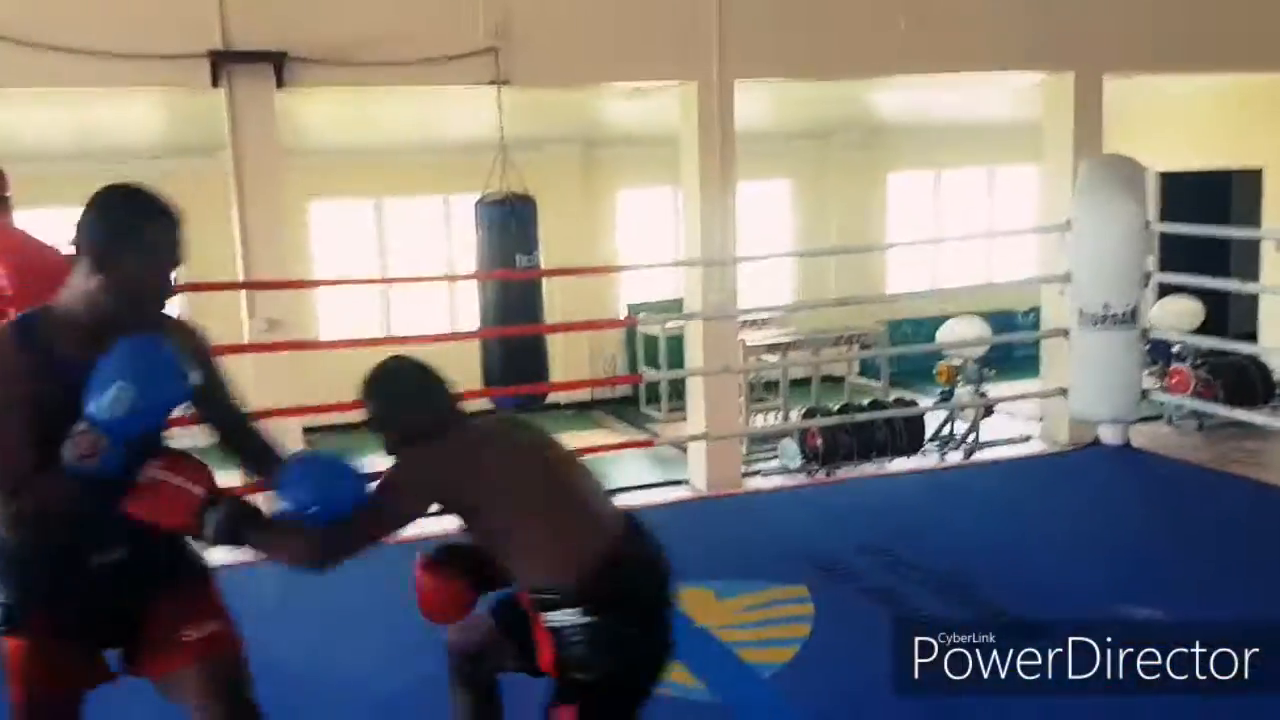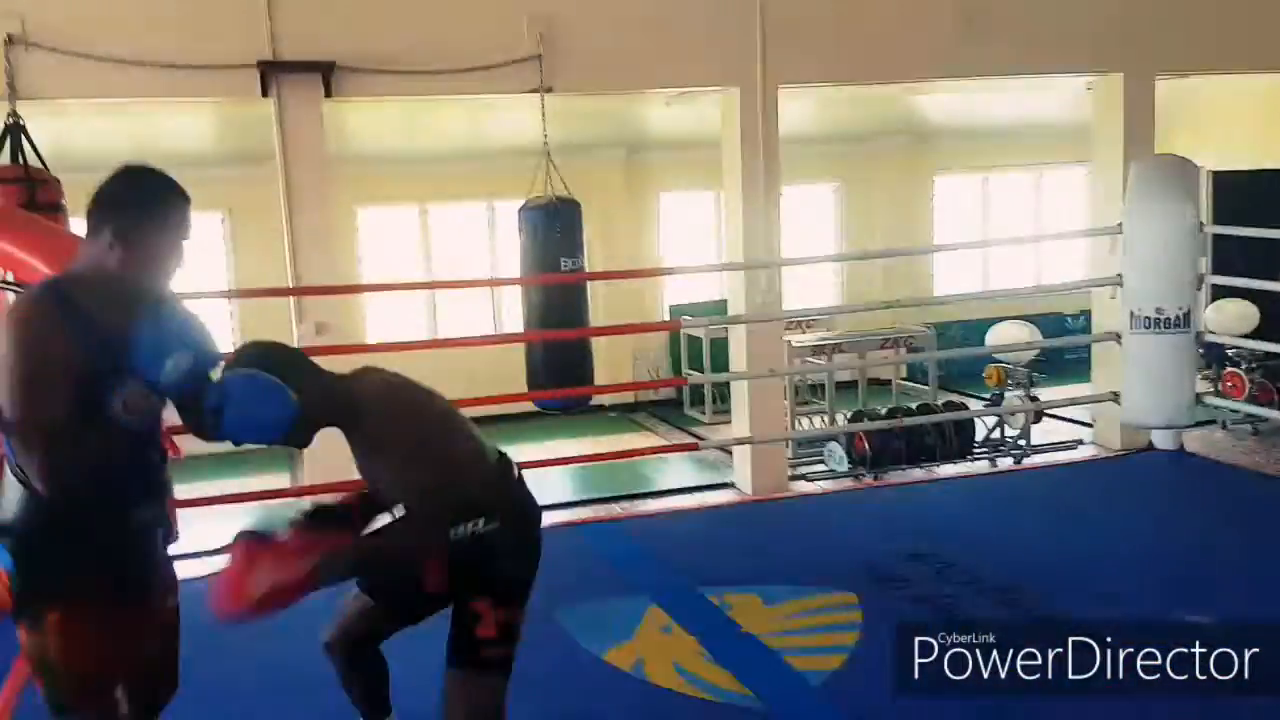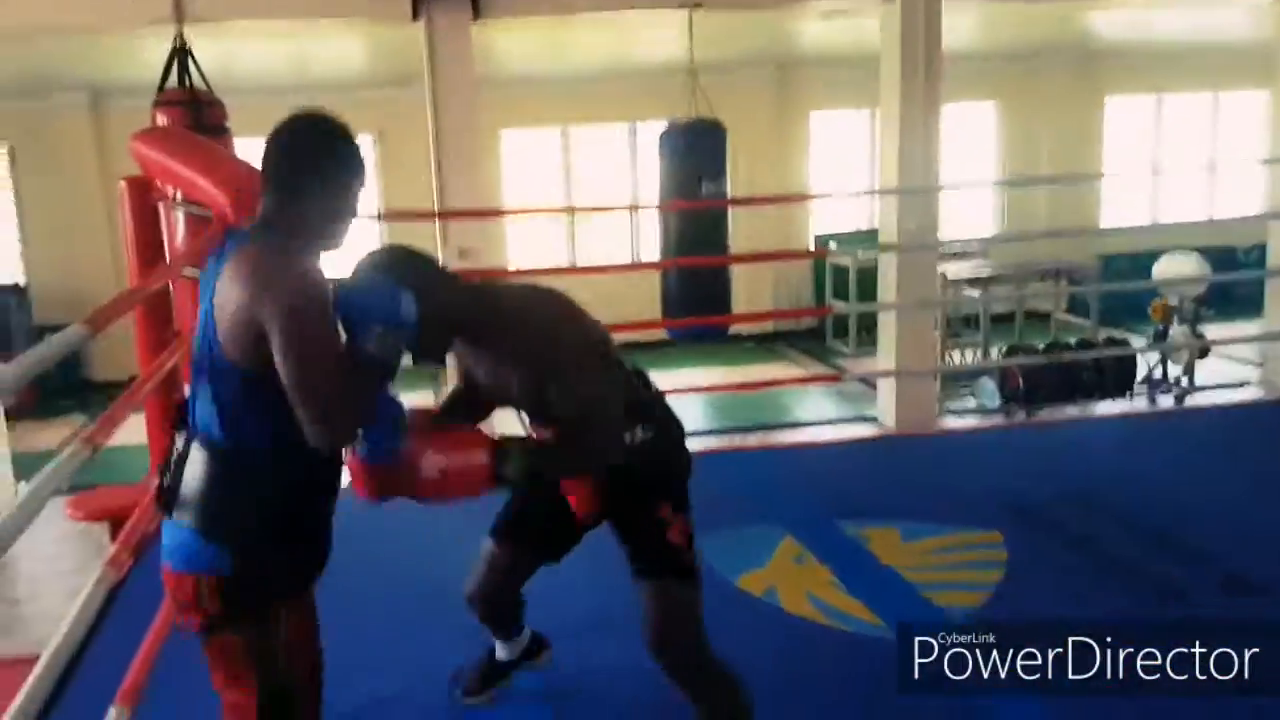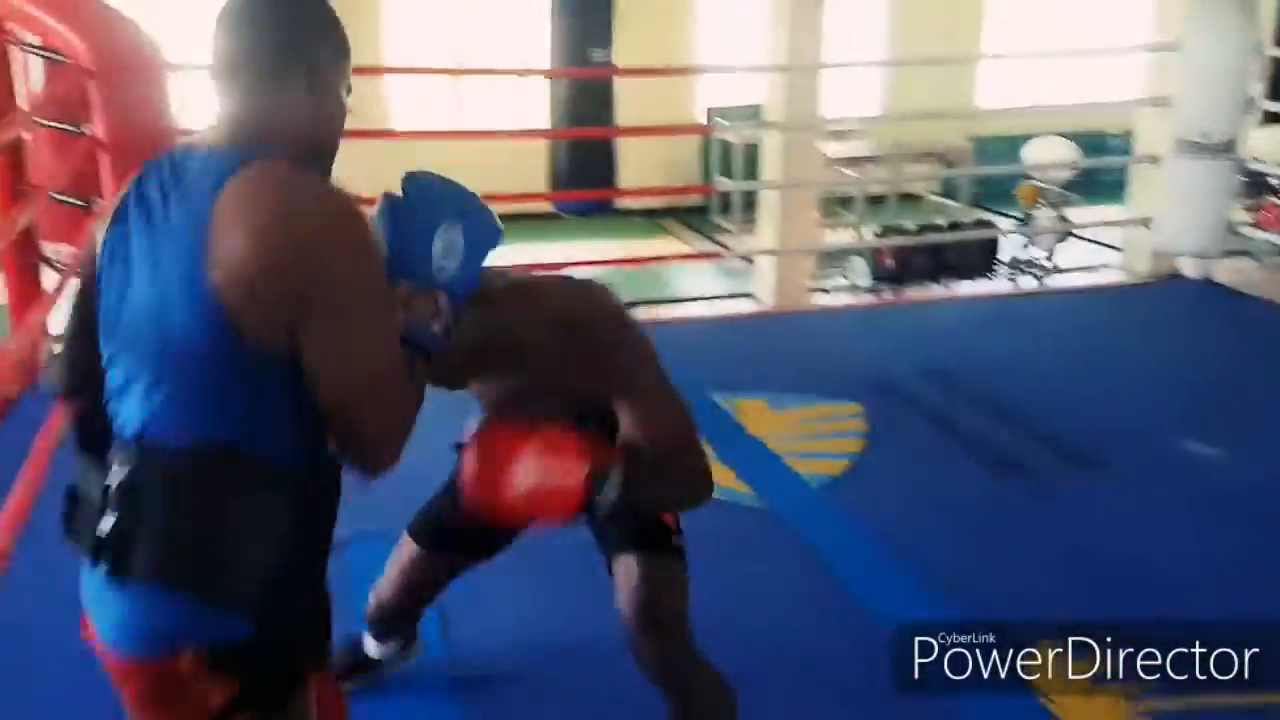
dt=0.4s
person 1, frame 1
left shoulder: (173, 343)
left elbow: (238, 435)
left wrist: (281, 476)
right wrist: (85, 457)
left hip: (154, 566)
right hip: (48, 584)
person 1, frame 2
left shoulder: (158, 316)
left elbow: (200, 412)
right elbow: (47, 471)
left wrist: (234, 400)
right wrist: (126, 411)
left hip: (135, 539)
right hip: (64, 545)
person 1, frame 3
left shoulder: (244, 257)
right shoulder: (284, 276)
right elbow: (330, 426)
right wrist: (380, 353)
left hip: (216, 522)
right hip: (240, 549)
person 1, frame 4
left shoulder: (144, 194)
right shoulder: (304, 217)
left elbow: (80, 388)
right elbow: (372, 443)
right wrist: (418, 327)
right hip: (220, 607)
person 2, frame 1
left shoulder: (433, 465)
right shoulder: (504, 435)
left elbow: (324, 549)
left wrist: (220, 521)
right wrist: (485, 559)
left hip: (604, 618)
right knee: (462, 646)
person 2, frame 2
left shoulder: (382, 414)
right shoulder: (353, 397)
left elbow: (427, 534)
right wrist: (327, 518)
left hip: (491, 537)
right hip: (441, 528)
right knee: (344, 642)
person 2, frame 3
left shoulder: (538, 324)
right shoulder: (474, 324)
left elbow: (604, 446)
right elbow: (463, 409)
left wrist: (505, 461)
left hip: (637, 456)
right hip: (565, 457)
left knee: (672, 645)
right knee: (485, 595)
right ankle: (515, 648)
person 2, frame 4
left shoulder: (593, 328)
left elbow: (691, 481)
left hip: (617, 462)
left knee: (660, 650)
right knee: (390, 601)
right ankle: (378, 648)
